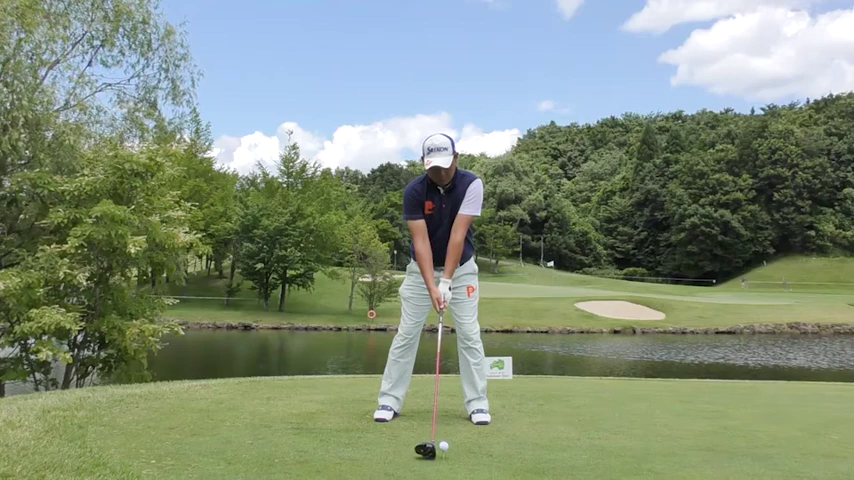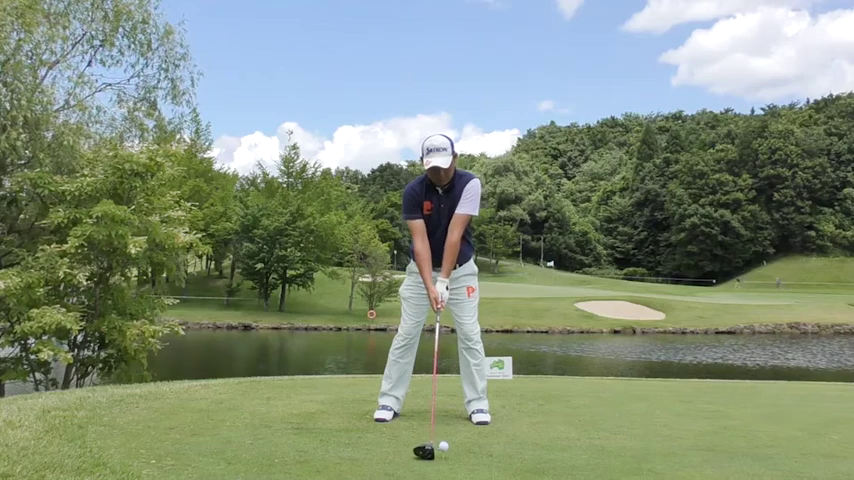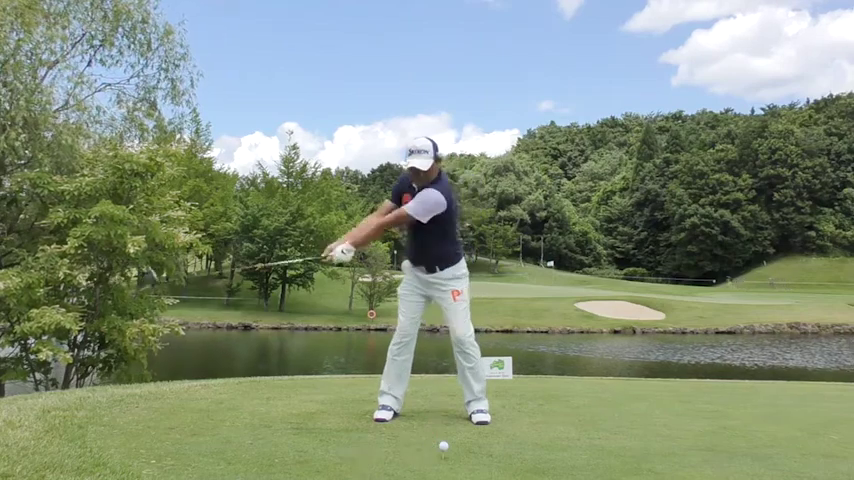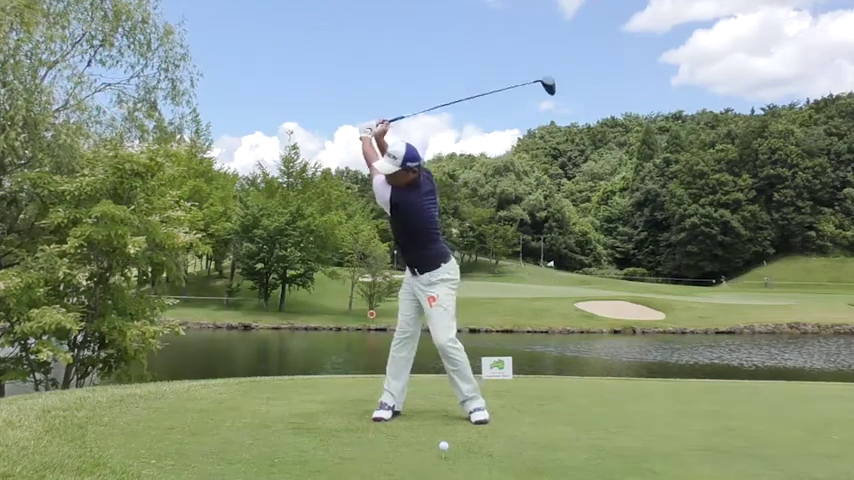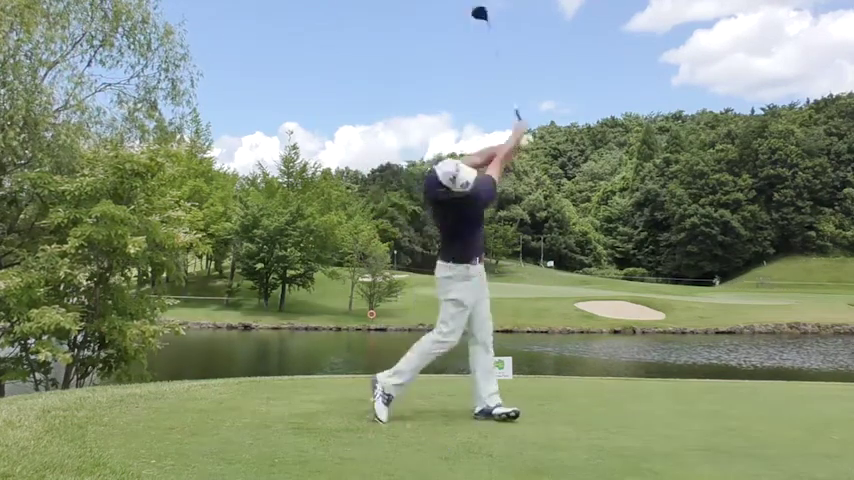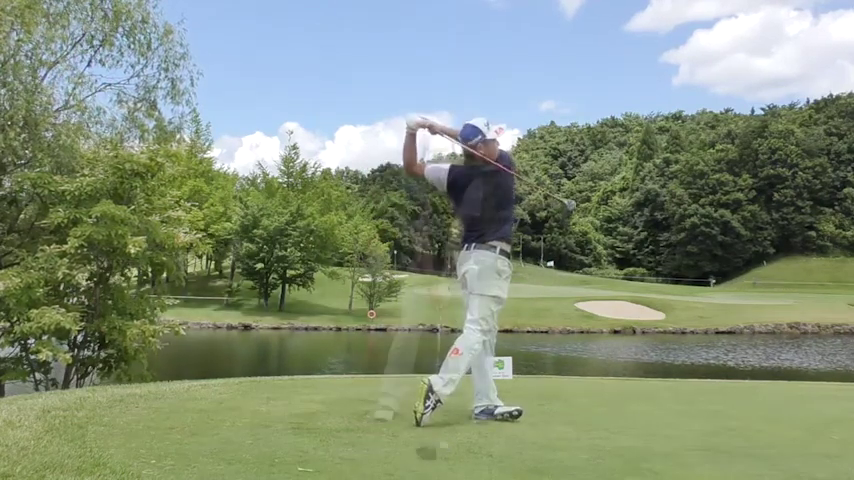
dt=0.5s
person 1, frame 1
left shoulder: (471, 184)
right shoulder: (414, 191)
left elbow: (458, 234)
right elbow: (421, 240)
left wrist: (446, 281)
right wrist: (431, 286)
left hip: (461, 270)
right hip: (422, 270)
left knee: (469, 334)
right knee: (407, 333)
left ankle: (477, 403)
right ankle: (389, 400)
person 1, frame 2
left shoulder: (470, 184)
right shoulder: (413, 192)
left elbow: (455, 234)
right elbow: (420, 241)
left wrist: (444, 280)
right wrist: (429, 285)
left hip: (461, 271)
right hip: (422, 270)
left knee: (469, 334)
right knee: (406, 334)
left ankle: (477, 403)
right ankle: (389, 401)
person 1, frame 3
left shoulder: (436, 195)
right shoulder: (406, 183)
left elbow: (390, 223)
right elbow: (378, 215)
left wrist: (352, 247)
right wrist: (346, 240)
left hip: (448, 273)
right hip: (415, 271)
left knee: (462, 336)
right knee: (403, 335)
left ankle: (477, 403)
right ankle: (389, 401)
person 1, frame 4
left shoulder: (393, 195)
right shoulder: (422, 177)
left elbow: (372, 163)
right elbow: (382, 166)
left wrist: (366, 138)
right wrist: (380, 138)
left hip: (437, 275)
right hip: (414, 272)
left knee: (444, 339)
right knee: (404, 333)
left ankle: (474, 401)
right ankle: (391, 400)
person 1, frame 5
left shoulder: (435, 177)
right shoulder: (476, 195)
left elbow: (476, 159)
right elbow: (497, 165)
left wrist: (507, 143)
right wrist: (515, 137)
left hip: (472, 267)
right hip: (460, 271)
left knee: (482, 335)
right knee: (446, 335)
left ankle: (486, 402)
right ankle: (388, 383)
person 1, frame 6
left shoulder: (456, 177)
right shoulder: (504, 167)
left elbow: (411, 167)
left wrist: (411, 131)
right wrist: (439, 128)
left hip: (472, 257)
right hip: (490, 258)
left knee: (483, 332)
right knee: (476, 330)
left ankle: (486, 402)
right ankle: (439, 387)
